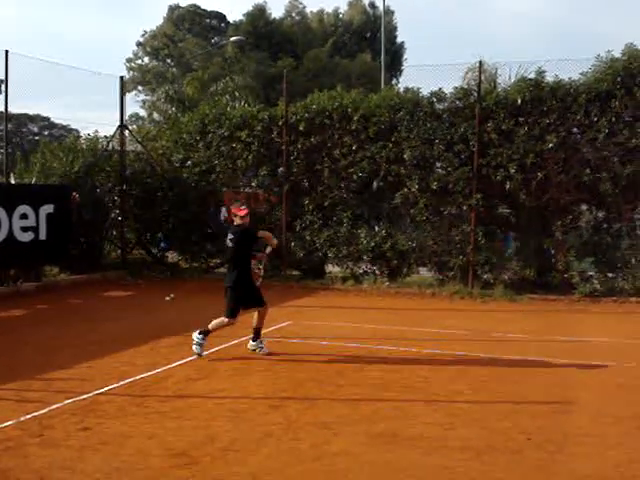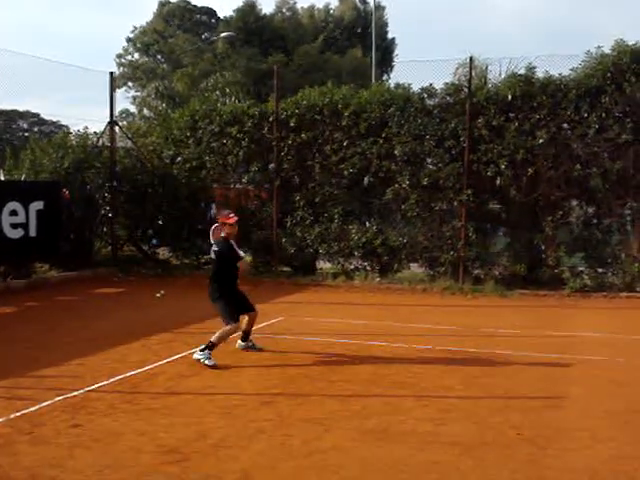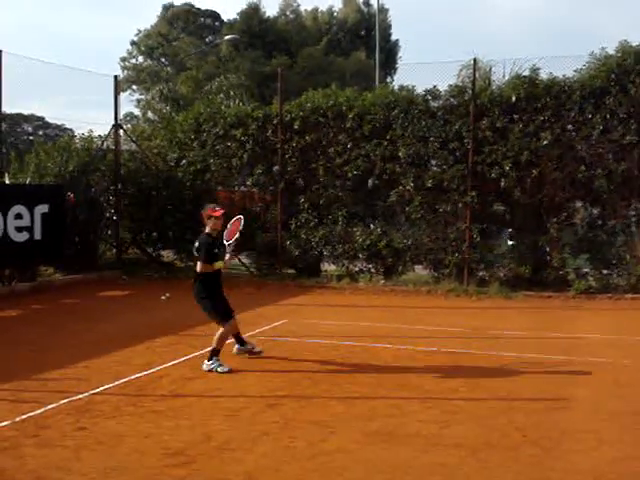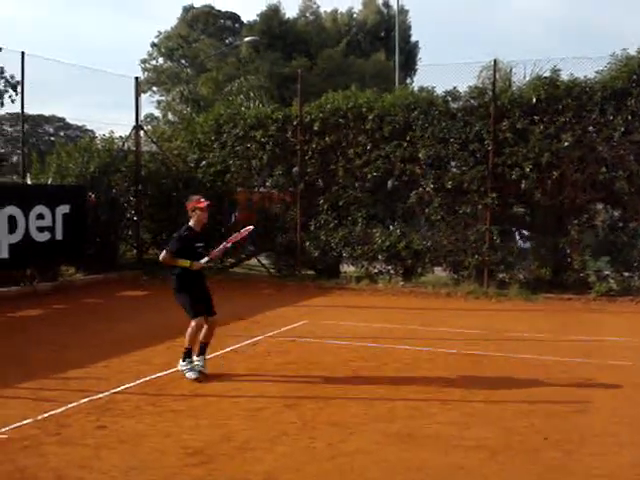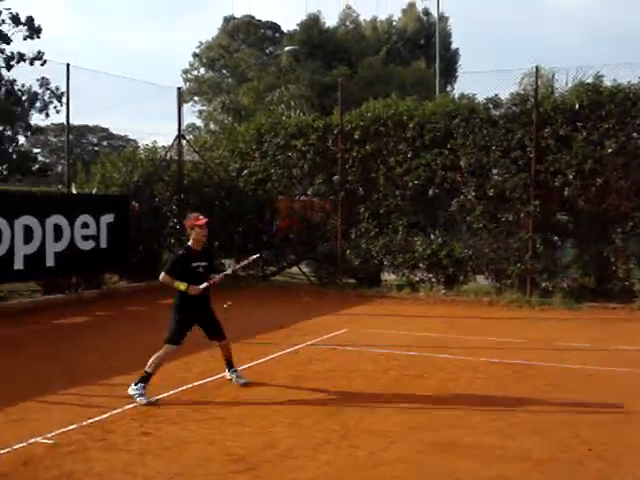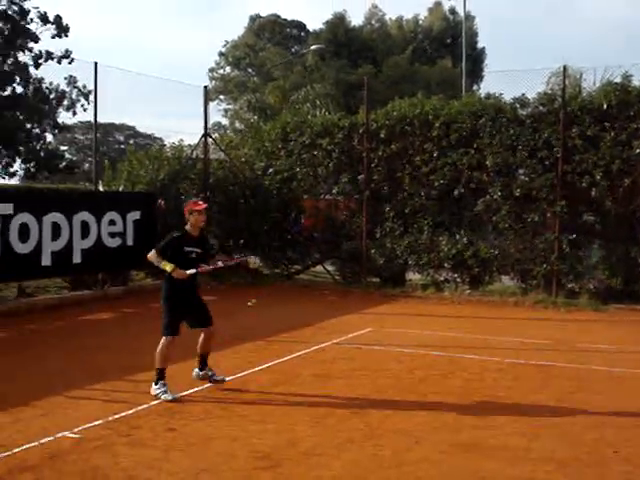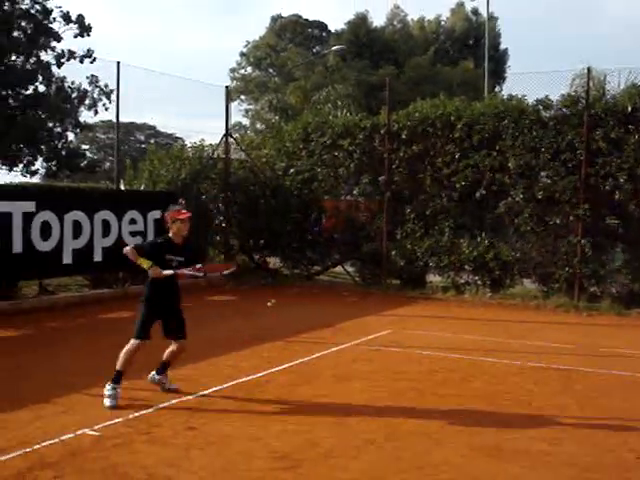
dt=0.2s
person 1, frame 1
left shoulder: (238, 232)
right shoulder: (242, 231)
right elbow: (265, 234)
left wrist: (254, 256)
right wrist: (272, 241)
left hip: (246, 279)
right hip: (235, 282)
left knee: (262, 308)
right knee: (229, 320)
left ankle: (255, 341)
right ankle: (201, 335)
person 1, frame 2
left shoulder: (225, 243)
right shoulder: (225, 245)
right elbow: (242, 266)
right wrist: (242, 257)
left hip: (230, 288)
right hip: (220, 292)
left knee: (252, 313)
right knee: (233, 325)
left ankle: (244, 341)
right ankle: (203, 352)
person 1, frame 3
left shoulder: (214, 239)
right shoulder: (205, 242)
right elbow: (201, 268)
left wrist: (223, 260)
right wrist: (221, 263)
left hip: (214, 288)
right hip: (205, 291)
left knee: (230, 320)
right knee: (227, 325)
left ankle: (241, 344)
right ankle: (211, 360)
person 1, frame 4
left shoulder: (203, 233)
right shoulder: (183, 235)
right elbow: (164, 258)
right wrist: (189, 264)
left hip: (199, 282)
right hip: (184, 285)
left knee: (211, 321)
right knee: (198, 321)
left ankle: (199, 358)
right ankle: (186, 361)
person 1, frame 5
left shoulder: (205, 254)
right shoulder: (181, 255)
right elbow: (163, 277)
right wrist: (186, 287)
left hip: (203, 306)
right hip: (184, 308)
left knee: (223, 341)
right knee: (170, 348)
left ankle: (231, 370)
right ankle: (140, 385)
person 1, frame 6
left shoulder: (203, 240)
right shoulder: (176, 239)
left elbow: (207, 262)
right elbow: (152, 256)
left wrist: (217, 261)
right wrist: (172, 268)
left hip: (191, 293)
right hip: (173, 295)
left knee: (208, 330)
right knee: (169, 338)
left ankle: (202, 369)
right ankle: (159, 383)
person 1, frame 7
left shoulder: (187, 249)
right shoulder: (158, 245)
right elbow: (128, 250)
right wrist: (149, 266)
left hip: (172, 300)
right hip: (153, 299)
left knee: (179, 344)
right knee: (137, 342)
left ankle: (159, 374)
right ankle: (113, 385)
